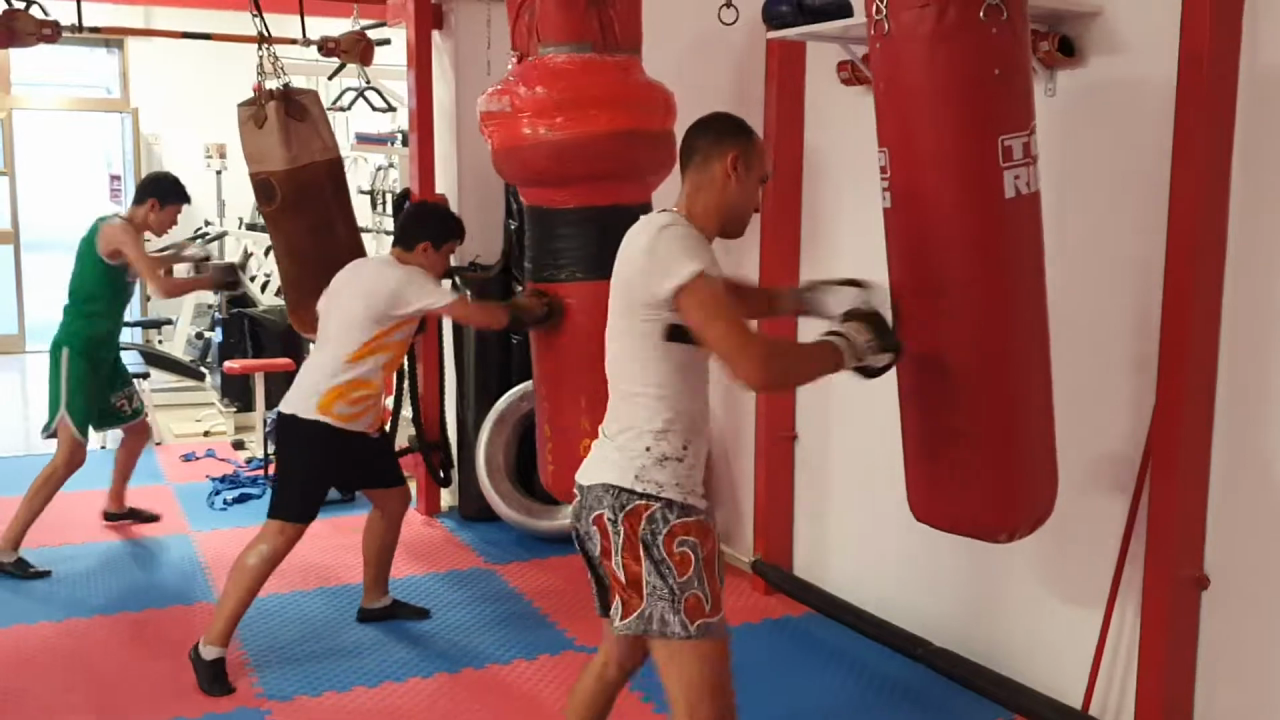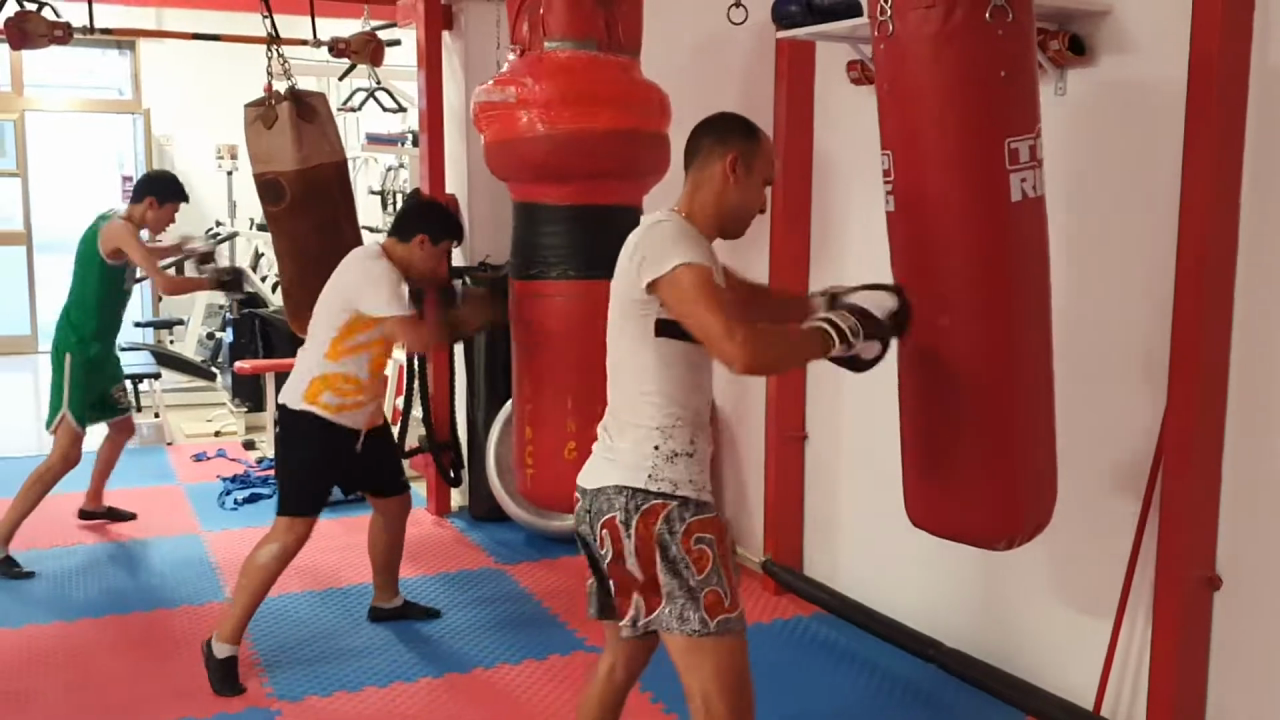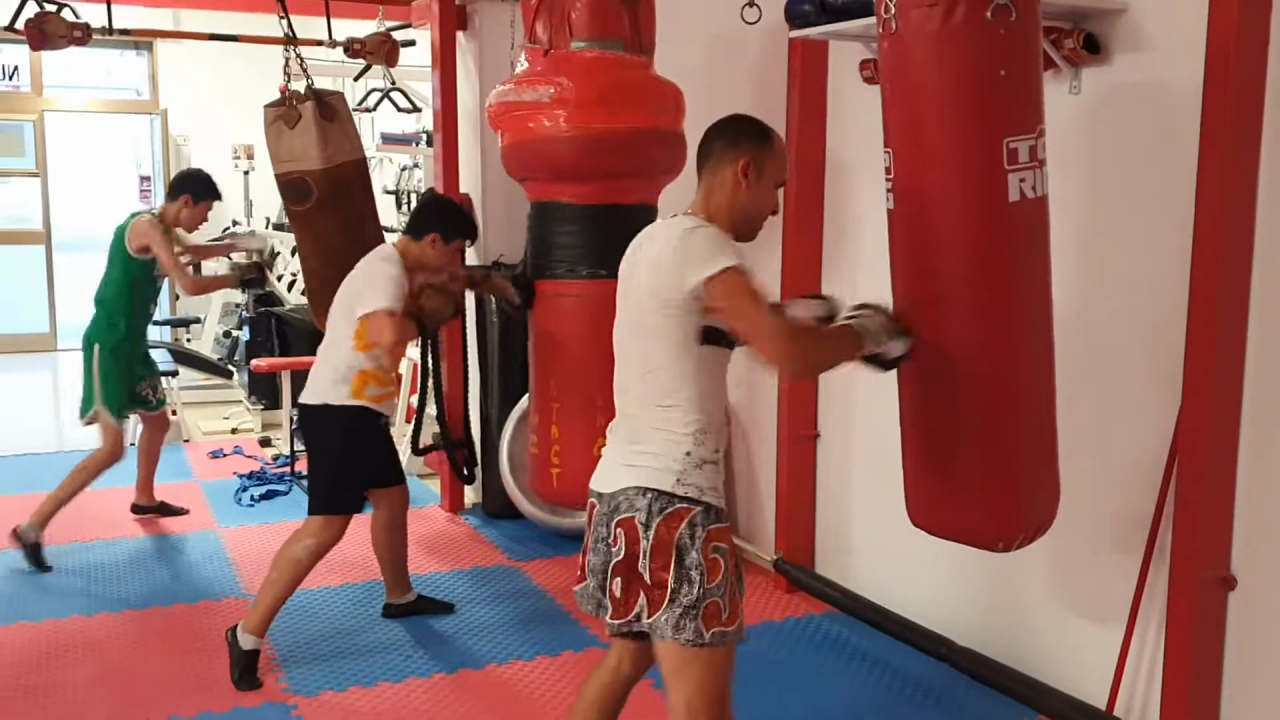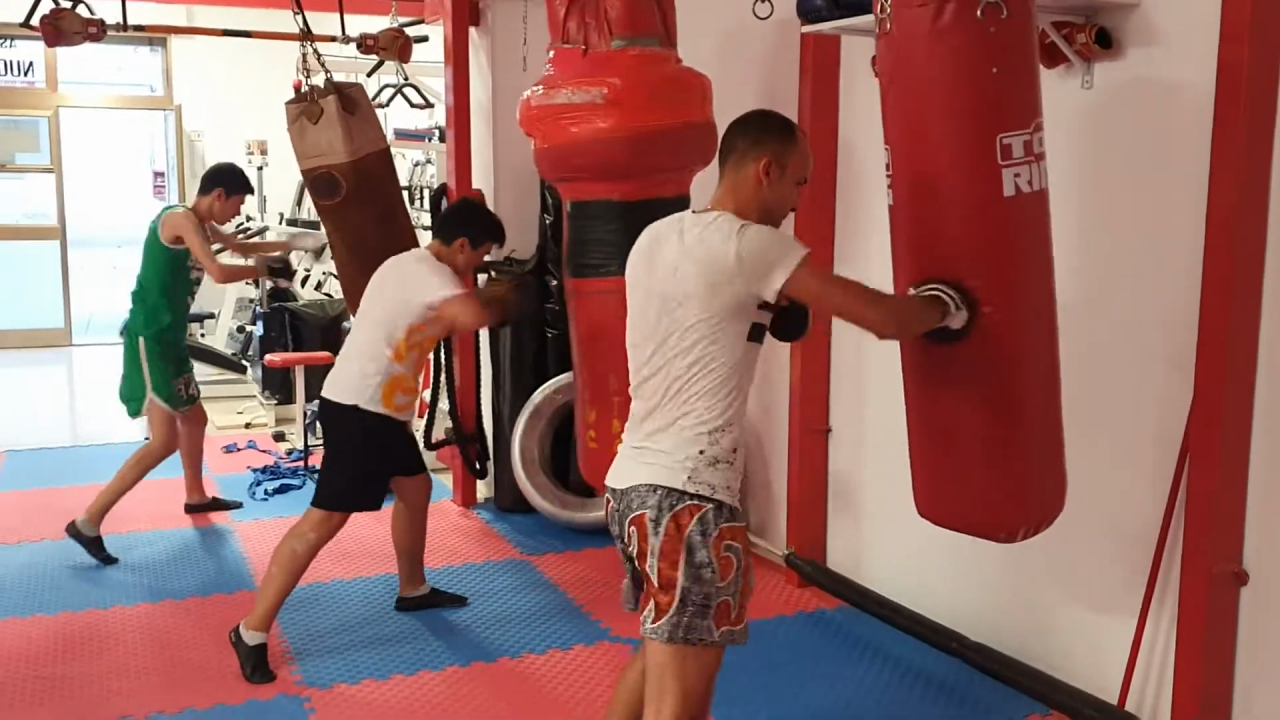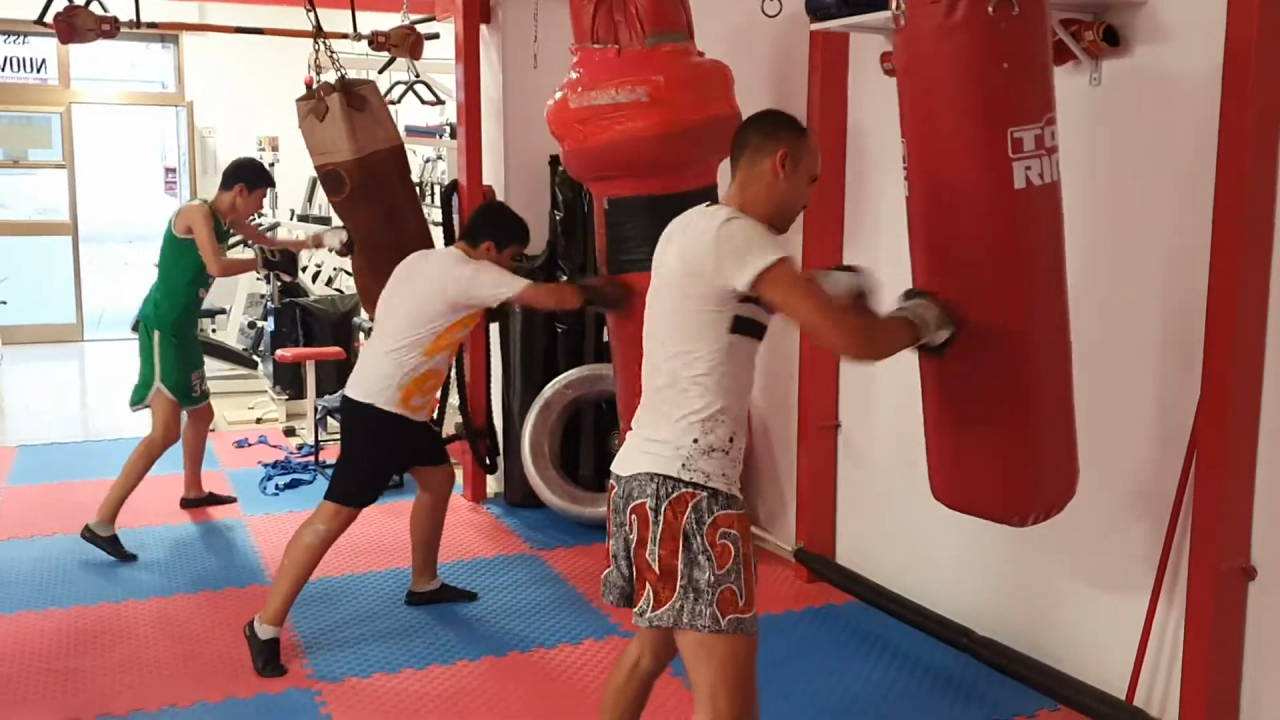
dt=0.4s
person 1, frame 1
left shoulder: (657, 236)
right shoulder: (674, 244)
left elbow: (736, 301)
right elbow: (757, 368)
left wrist: (812, 296)
right wrist: (851, 344)
left hip: (609, 482)
right hip: (646, 493)
left knee: (623, 649)
person 1, frame 2
left shoulder: (664, 240)
right shoulder: (668, 238)
left elbow: (742, 301)
right elbow: (744, 350)
left wrist: (834, 300)
right wrist: (844, 331)
left hip: (605, 483)
right hip: (653, 491)
left knee: (627, 651)
person 1, frame 3
left shoulder: (651, 243)
right shoulder: (701, 246)
right elbow: (788, 352)
right wrist: (867, 329)
left hip: (617, 485)
right hip: (669, 499)
left knee: (630, 654)
person 1, frame 4
left shoulder: (653, 238)
right shoulder: (747, 242)
right elbow: (882, 317)
left wrist: (782, 304)
right wrist: (943, 304)
left hip: (638, 479)
right hip: (687, 492)
left knee: (661, 656)
person 1, frame 5
left shoulder: (688, 228)
right shoulder: (739, 236)
right elbow: (855, 341)
left wrist: (825, 294)
right wrist: (925, 316)
left hip: (642, 471)
right hip: (687, 484)
left knee: (654, 642)
person 2, frame 1
left shoulder: (362, 270)
right shoulder: (405, 279)
right elbow: (480, 316)
right wrist: (527, 311)
left hip: (354, 420)
right hip: (313, 421)
left knee: (391, 499)
right knee: (281, 535)
left ankle: (376, 600)
right ankle: (212, 648)
person 2, frame 2
left shoulder: (386, 267)
right shoulder: (376, 270)
right elbow: (422, 337)
right wrist: (467, 320)
left hip: (361, 417)
right hip: (315, 414)
left knee: (396, 505)
right knee: (292, 531)
left ankle: (387, 601)
right ankle: (223, 646)
person 2, frame 3
left shoulder: (397, 264)
right shoulder: (388, 270)
right elbow: (385, 332)
left wrist: (486, 286)
right wrist: (424, 317)
left hip: (359, 409)
right hip: (339, 410)
left knee: (392, 502)
right knee: (325, 525)
left ankle: (400, 596)
right ankle: (247, 636)
person 2, frame 4
left shoulder: (406, 265)
right shoulder: (429, 271)
right elbow: (477, 316)
right wrist: (501, 306)
left hip: (382, 409)
right hip: (360, 409)
left knee: (415, 488)
right knee: (326, 520)
left ankle: (413, 588)
right ankle: (251, 632)
person 2, frame 5
left shoulder: (420, 261)
right shoulder: (474, 274)
right elbow: (547, 297)
right wrist: (601, 293)
left hip: (405, 403)
right hip: (378, 407)
left knee: (437, 480)
right knee: (336, 514)
left ankle: (424, 583)
right ankle: (265, 625)
person 3, frame 1
left shoulder: (124, 231)
right shoulder: (120, 230)
right elbow: (163, 287)
left wrist: (172, 257)
right wrist: (214, 279)
left hip: (103, 352)
right hip: (75, 351)
left knee: (137, 431)
right knee: (71, 456)
left ankle: (116, 506)
person 3, frame 2
left shoulder: (118, 225)
right shoulder: (119, 227)
left elbow: (149, 256)
right elbow: (165, 286)
left wrist: (183, 248)
right wrist: (220, 280)
left hip: (100, 348)
right hip: (77, 348)
left knee: (123, 426)
right knee: (67, 455)
left ankle: (93, 505)
person 3, frame 3
left shoulder: (161, 228)
right shoulder: (148, 226)
left elbow: (193, 252)
right elbow: (190, 286)
left wrist: (235, 245)
right wrist: (241, 276)
left hip: (132, 342)
right hip: (108, 343)
left knee: (158, 422)
right knee: (112, 449)
left ankle: (145, 500)
right ankle: (32, 529)
person 3, frame 4
left shoulder: (193, 222)
right shoulder: (182, 219)
left elbow: (240, 246)
right elbow: (220, 273)
left wrist: (284, 244)
right wrist: (267, 268)
left hip: (169, 337)
right hip: (149, 338)
left knee: (193, 418)
right knee: (163, 439)
left ankle: (196, 496)
right ankle: (87, 523)
person 3, frame 5
left shoulder: (219, 220)
right shoulder: (196, 212)
left elbow: (268, 242)
right elbow: (217, 265)
left wrist: (316, 240)
right wrist: (264, 262)
left hip: (181, 332)
right hip: (161, 330)
left knee: (201, 413)
right knee: (165, 430)
left ankle: (193, 491)
right ankle: (101, 524)
